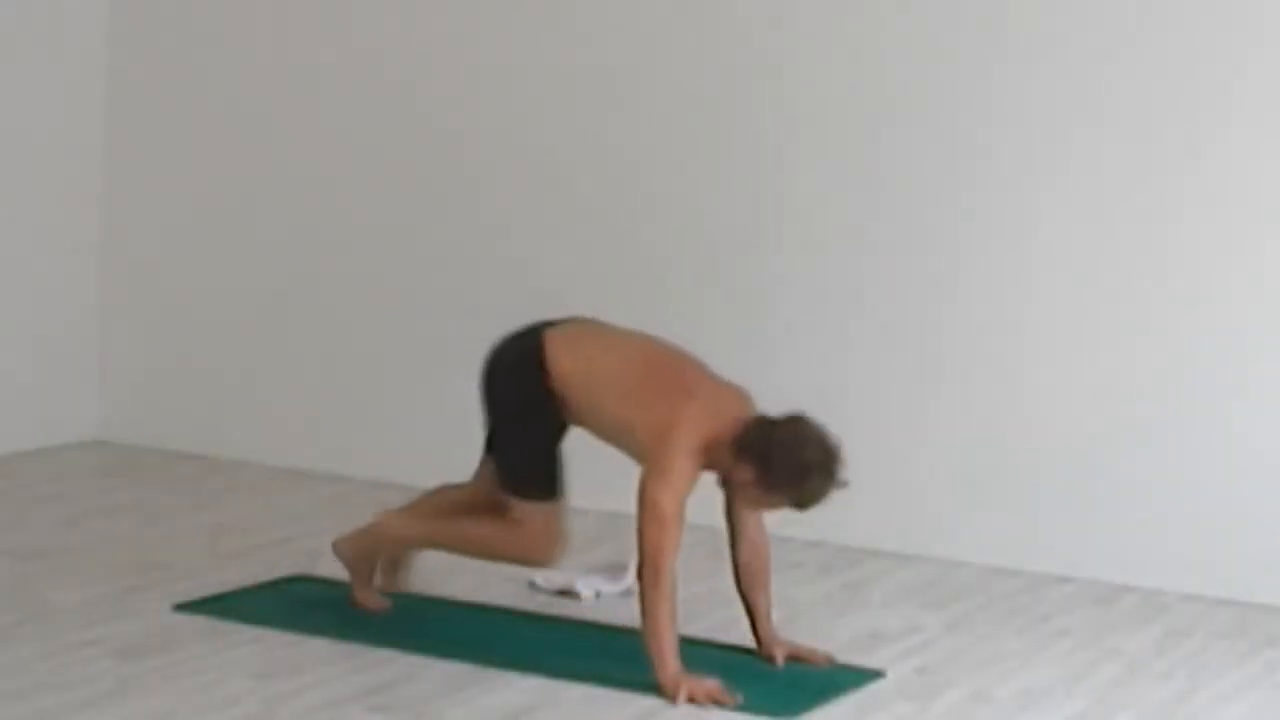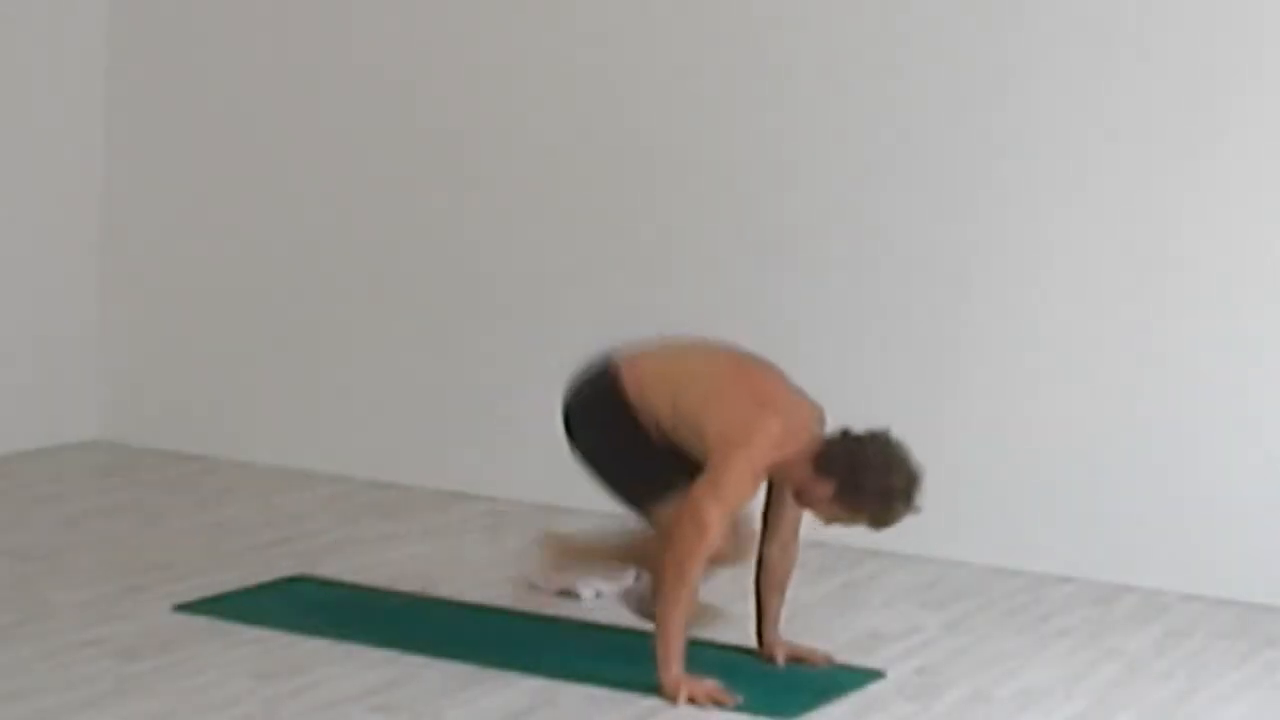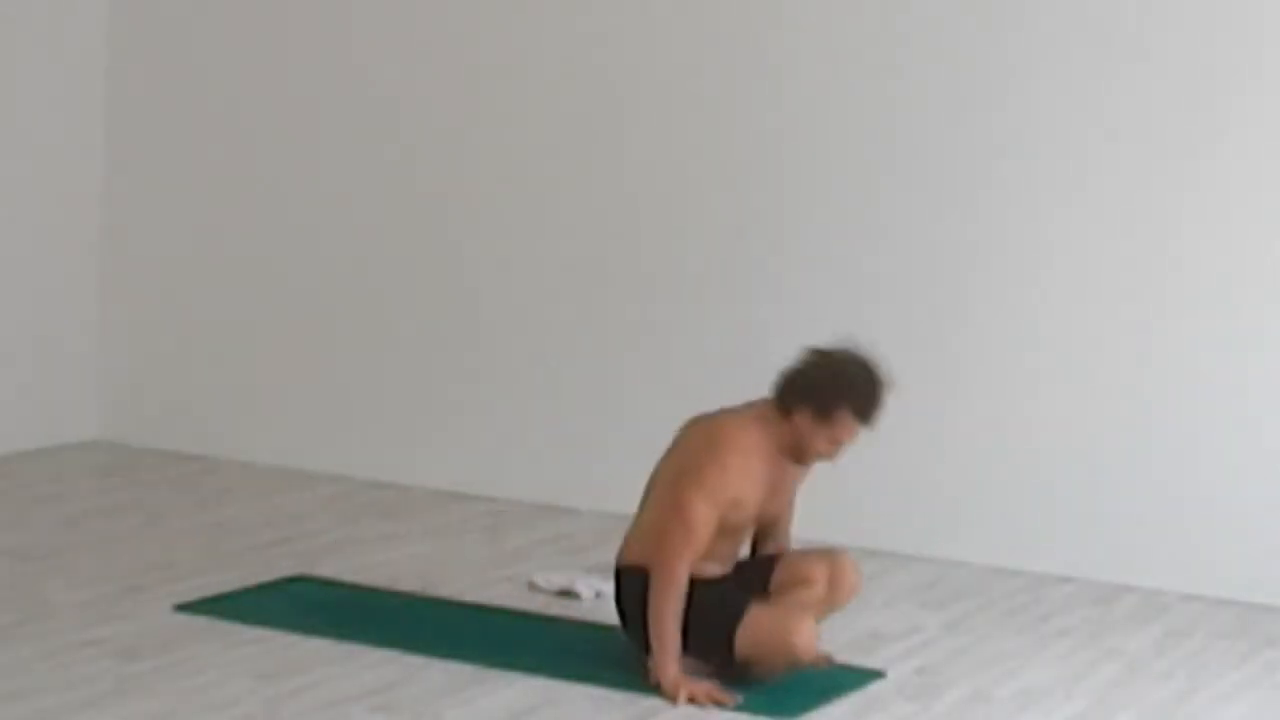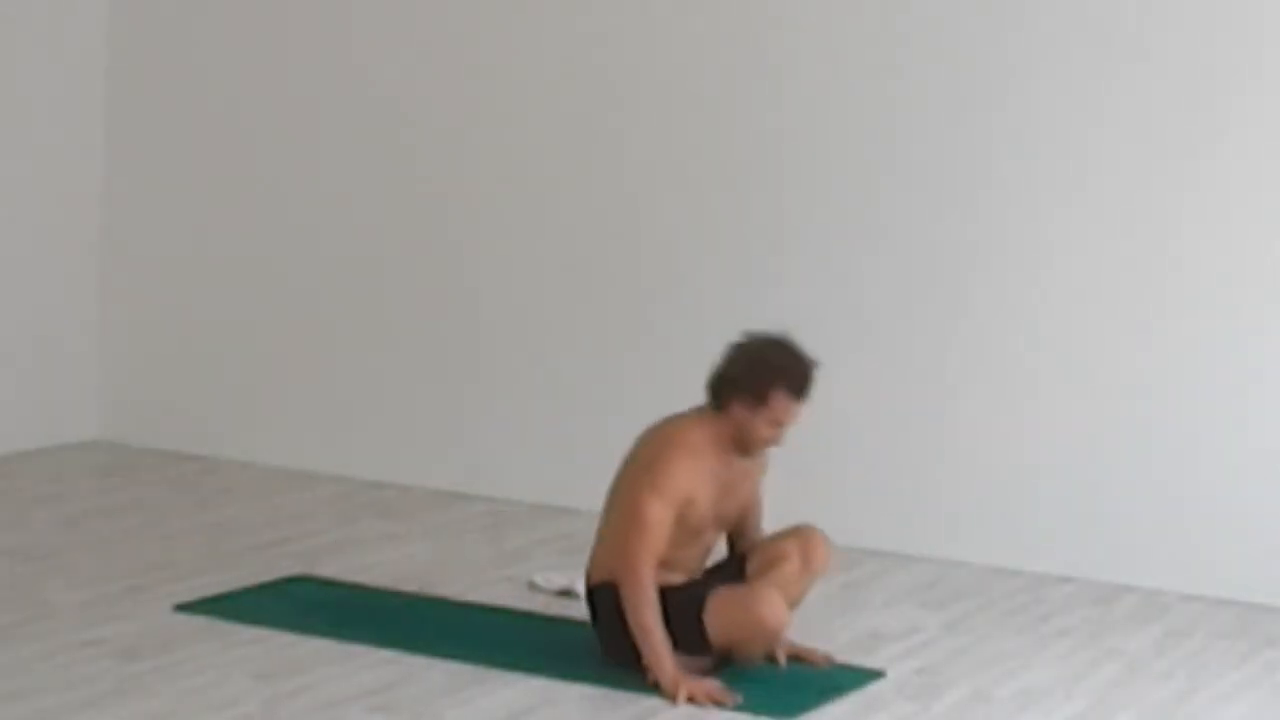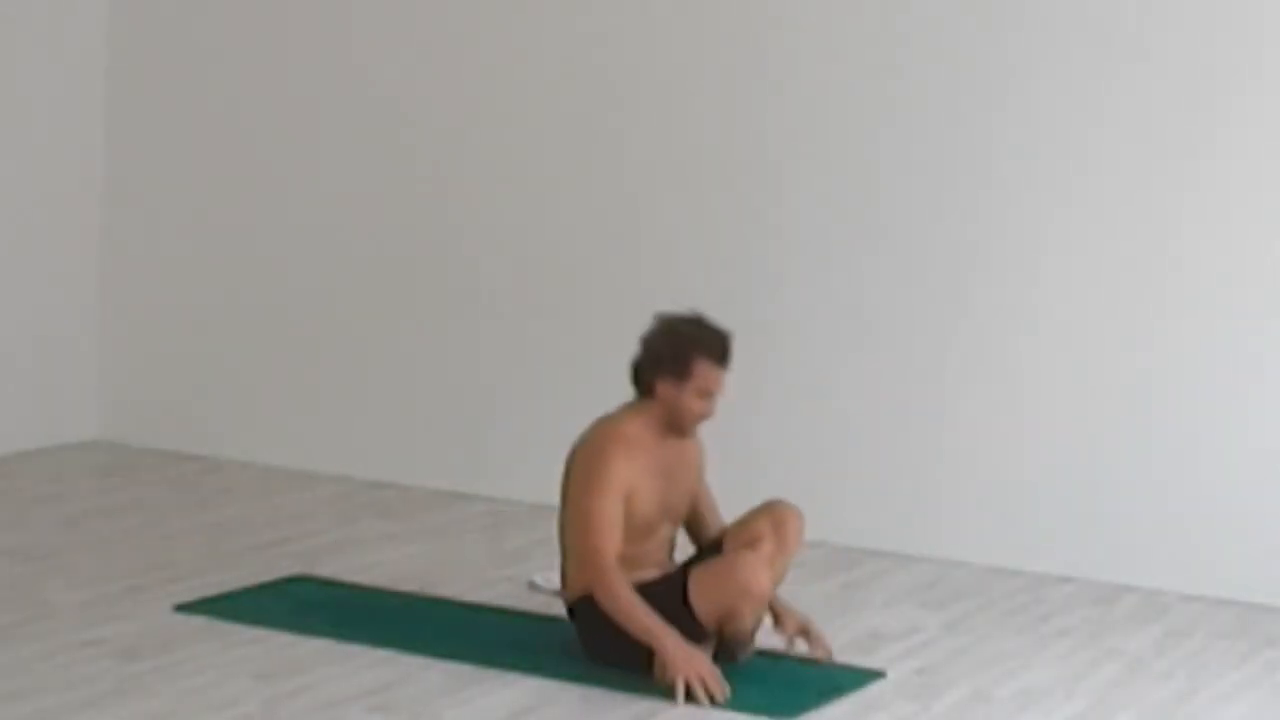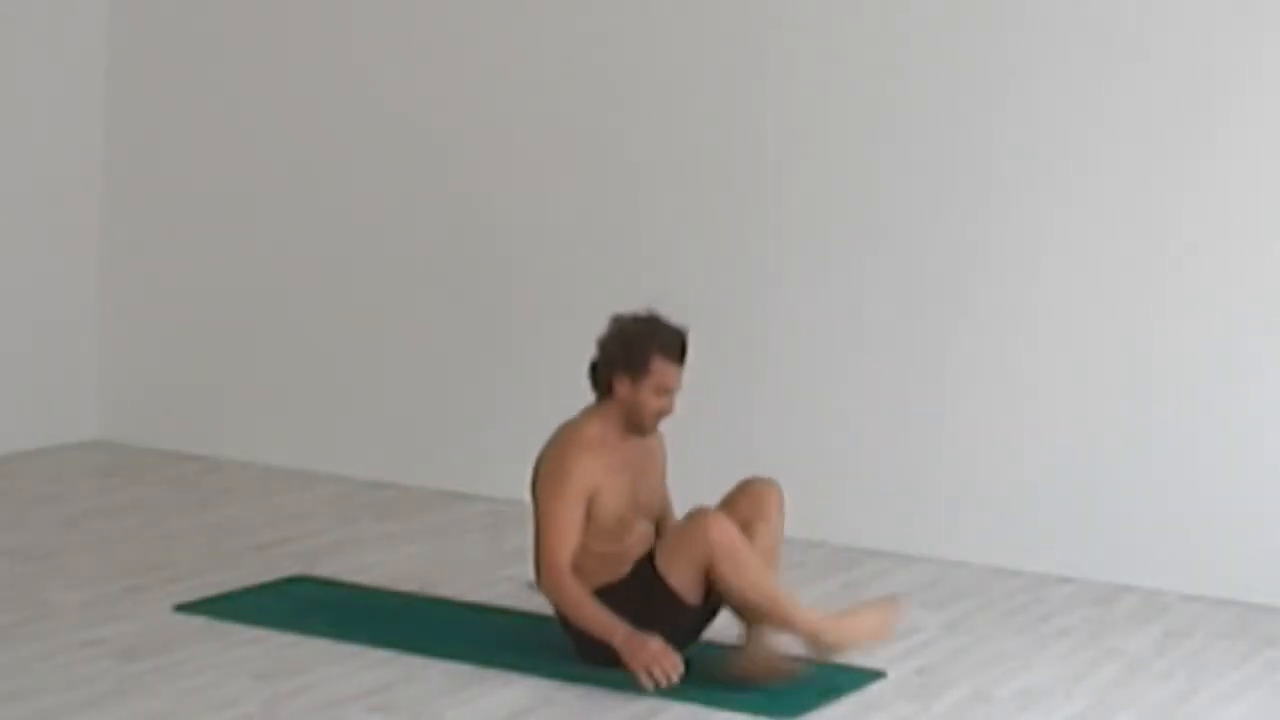
dt=0.4s
person 1, frame 1
left shoulder: (746, 426)
right shoulder: (683, 447)
left elbow: (748, 537)
right elbow: (656, 566)
left wrist: (766, 636)
right wrist: (670, 676)
left hip: (557, 358)
right hip: (526, 370)
left knee: (492, 497)
right knee: (540, 544)
left ankle: (364, 546)
right ankle: (402, 536)
person 1, frame 2
left shoulder: (806, 435)
right shoulder: (753, 455)
left elbow: (780, 538)
right elbow: (685, 561)
left wrist: (769, 636)
right wrist: (671, 675)
left hip: (640, 405)
right hip: (602, 407)
left knee: (725, 534)
right knee: (709, 545)
person 1, frame 3
left shoulder: (793, 444)
right shoulder: (728, 453)
left elbow: (772, 540)
right elbow: (670, 567)
left wrist: (773, 609)
right wrist: (670, 672)
left hip: (716, 582)
right hip: (652, 593)
left knee: (841, 576)
right knee: (798, 643)
right ankle: (692, 658)
person 1, frame 4
left shoulder: (750, 453)
right shoulder: (676, 456)
left elbow: (747, 542)
right elbow: (634, 571)
left wrist: (769, 635)
right wrist: (669, 675)
left hip: (688, 593)
right hip: (626, 610)
left knee: (810, 548)
right knee: (765, 608)
left ankle: (708, 646)
right ankle: (688, 659)
person 1, frame 5
left shoulder: (685, 444)
right shoulder: (612, 452)
left elbow: (713, 539)
right elbow: (601, 571)
left wrist: (774, 607)
right wrist: (671, 646)
left hip: (664, 596)
right hip: (613, 624)
left knee: (782, 520)
right knee: (746, 570)
left ankle: (707, 645)
right ankle: (710, 655)
person 1, frame 6
left shoulder: (649, 442)
right shoulder: (574, 457)
right elbow: (553, 576)
left wrist: (723, 593)
right wrist: (626, 639)
left hip: (658, 601)
right hip: (609, 619)
left knee: (761, 494)
right knee: (710, 527)
left ankle: (757, 646)
right ankle: (818, 630)
